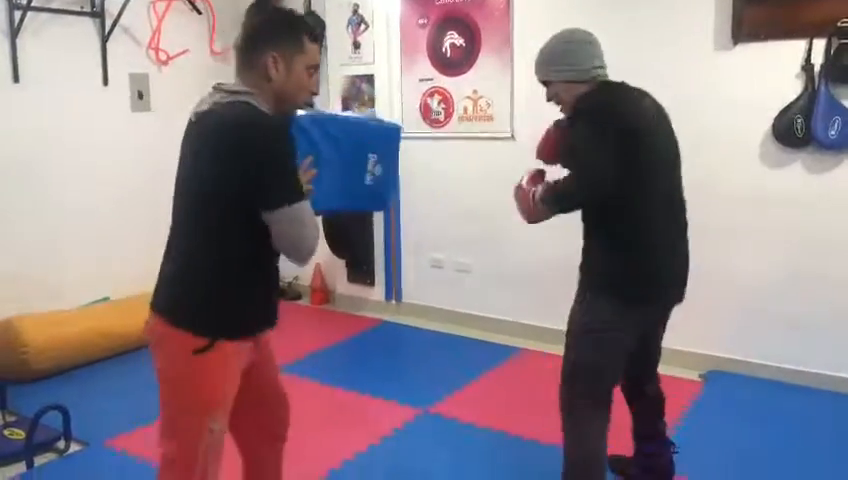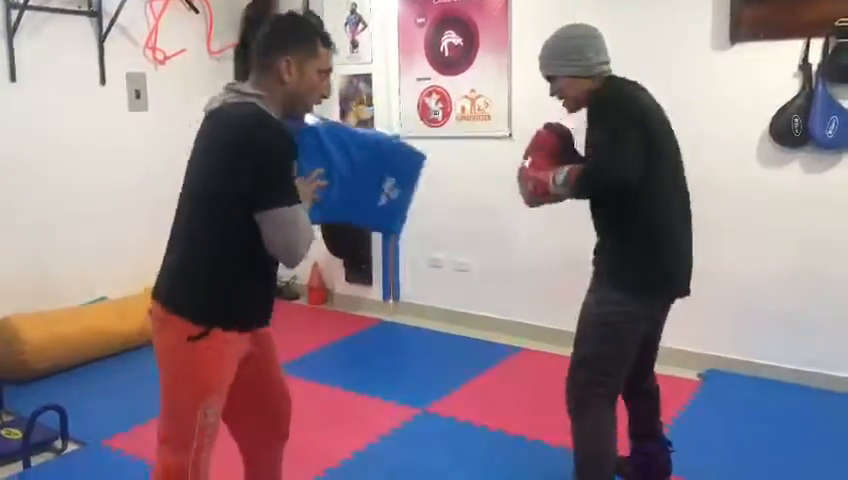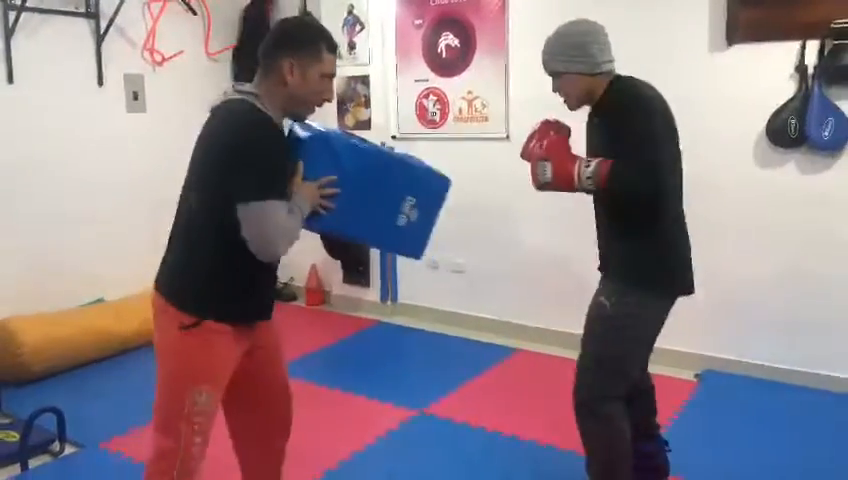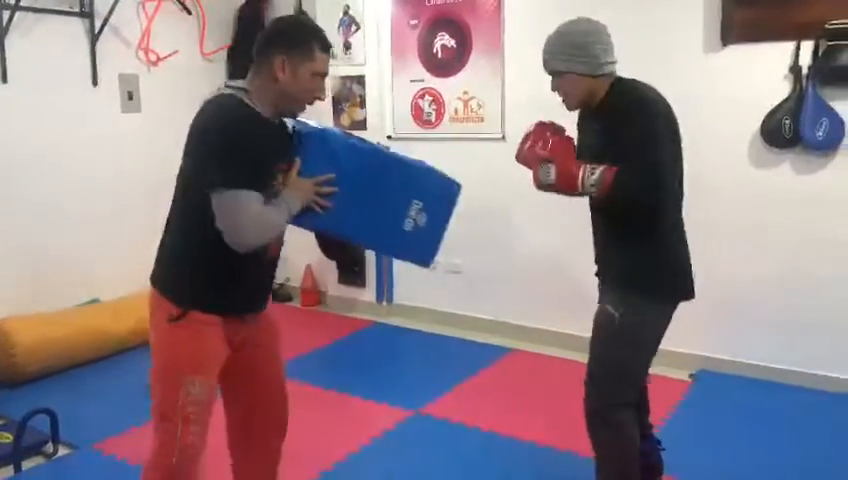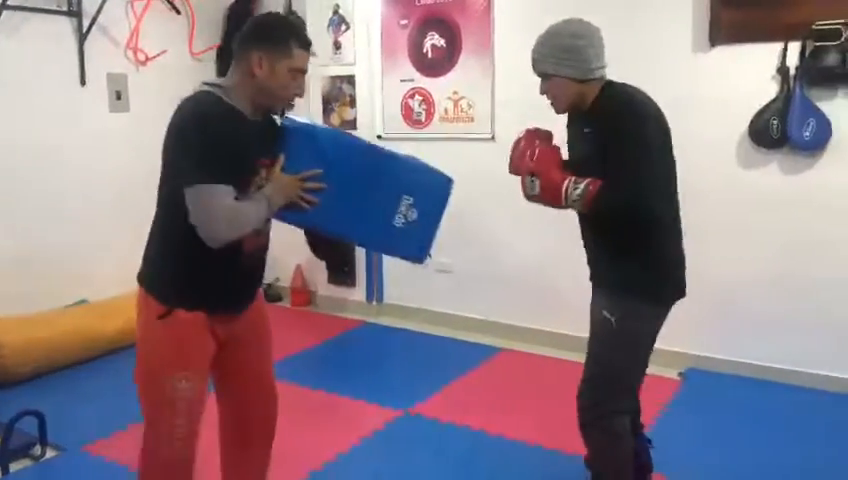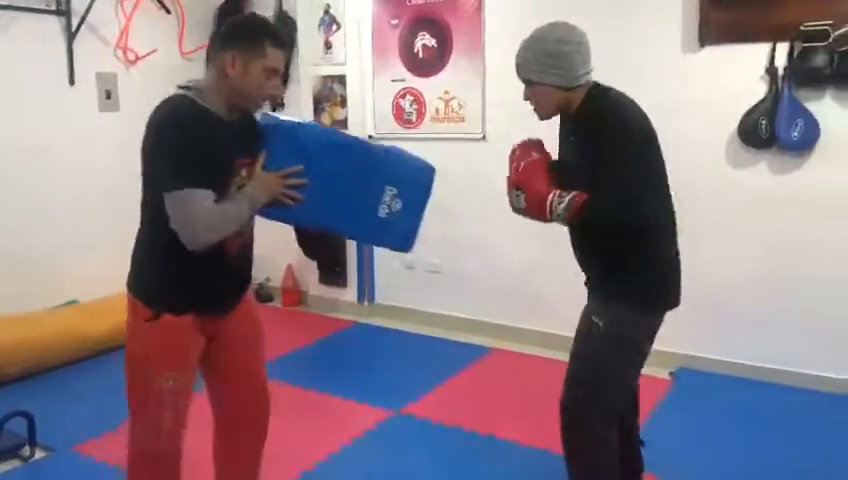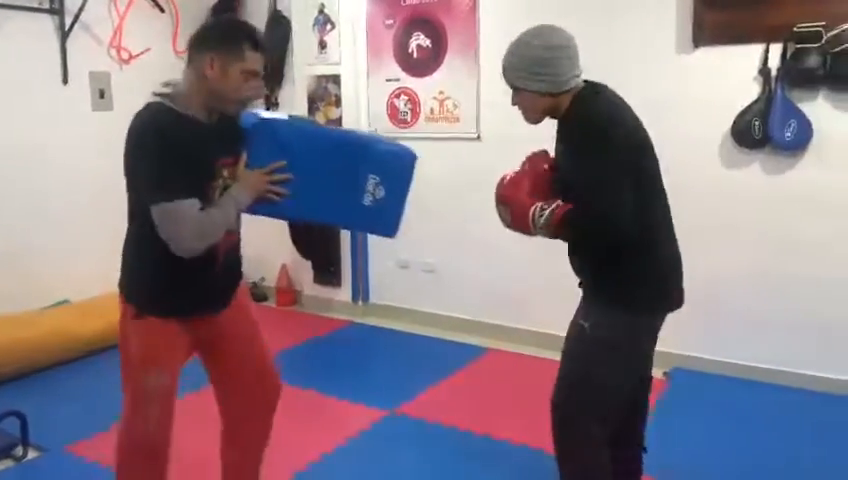
dt=0.1s
person 1, frame 1
left shoulder: (215, 119)
right shoulder: (261, 132)
right elbow: (301, 244)
left wrist: (286, 189)
right wrist: (298, 191)
left hip: (233, 324)
right hip: (198, 332)
left knee: (268, 424)
person 1, frame 2
left shoulder: (237, 120)
right shoulder: (259, 133)
right elbow: (291, 247)
left wrist: (293, 193)
right wrist: (300, 196)
left hip: (240, 313)
right hip: (196, 320)
left knee: (269, 418)
person 1, frame 3
left shoulder: (252, 122)
right shoulder: (251, 131)
right elbow: (269, 242)
left wrist: (297, 200)
right wrist: (301, 201)
left hip: (244, 312)
right hip: (197, 314)
left knee: (271, 418)
person 1, frame 4
left shoulder: (276, 129)
right shoulder: (225, 122)
right elbow: (243, 230)
left wrist: (306, 193)
right wrist: (294, 199)
left hip: (249, 302)
right hip: (191, 306)
left knee: (266, 414)
person 1, frame 5
left shoulder: (265, 125)
right shoulder: (201, 119)
right elbow: (216, 225)
left wrist: (292, 191)
right wrist: (275, 194)
left hip: (240, 300)
right hip: (179, 304)
left knee: (256, 414)
right knee: (171, 438)
person 1, frame 6
left shoulder: (246, 123)
right shoulder: (176, 123)
right elbow: (198, 228)
left wrist: (274, 185)
right wrist: (257, 193)
left hip: (231, 296)
right hip: (168, 305)
left knee: (248, 407)
right knee: (159, 432)
person 1, frame 7
left shoulder: (225, 123)
right shoulder: (155, 130)
right elbow: (187, 236)
right wrist: (243, 193)
left hip: (223, 295)
right hip: (159, 307)
left knee: (258, 393)
right knee: (148, 429)
person 2, frame 1
left shoulder: (594, 109)
right shoulder: (643, 105)
left elbow: (590, 185)
left wrist: (536, 196)
right wrist: (568, 151)
left hip: (619, 272)
right hip: (666, 267)
left knee: (584, 394)
right knee: (639, 372)
person 2, frame 2
left shoulder: (617, 104)
right shoulder: (615, 104)
left elbow: (621, 177)
left wrist: (553, 180)
right wrist: (561, 162)
left hip: (636, 268)
right hip: (650, 263)
left knee: (589, 386)
right knee: (633, 368)
person 2, frame 3
left shoulder: (635, 103)
right shoulder: (611, 106)
left elbow: (647, 181)
left wrist: (575, 171)
right wrist: (565, 159)
left hip: (644, 268)
right hip: (645, 263)
left knee: (597, 391)
right knee: (626, 371)
person 2, frame 4
left shoulder: (641, 108)
right shoulder: (594, 112)
left elbow: (653, 190)
left wrist: (580, 175)
right wrist: (560, 161)
left hip: (647, 275)
right hip: (625, 268)
left knee: (607, 396)
right knee: (624, 379)
person 2, frame 5
left shoulder: (631, 114)
right shoulder: (583, 115)
left elbow: (641, 203)
left wrist: (564, 188)
right wrist: (548, 170)
left hip: (641, 278)
right hip: (617, 272)
left knee: (601, 400)
right knee: (617, 380)
person 2, frame 6
left shoulder: (610, 121)
right shoulder: (586, 111)
left elbow: (627, 213)
left wrist: (550, 200)
right wrist: (545, 177)
left hip: (633, 284)
right hip: (631, 277)
left knee: (584, 406)
right knee: (614, 385)
person 2, frame 7
left shoulder: (598, 126)
right shoulder: (584, 108)
left elbow: (608, 222)
left wrist: (535, 214)
right wrist: (548, 180)
left hip: (629, 287)
right hip: (631, 279)
left knee: (576, 407)
right knee: (620, 386)
